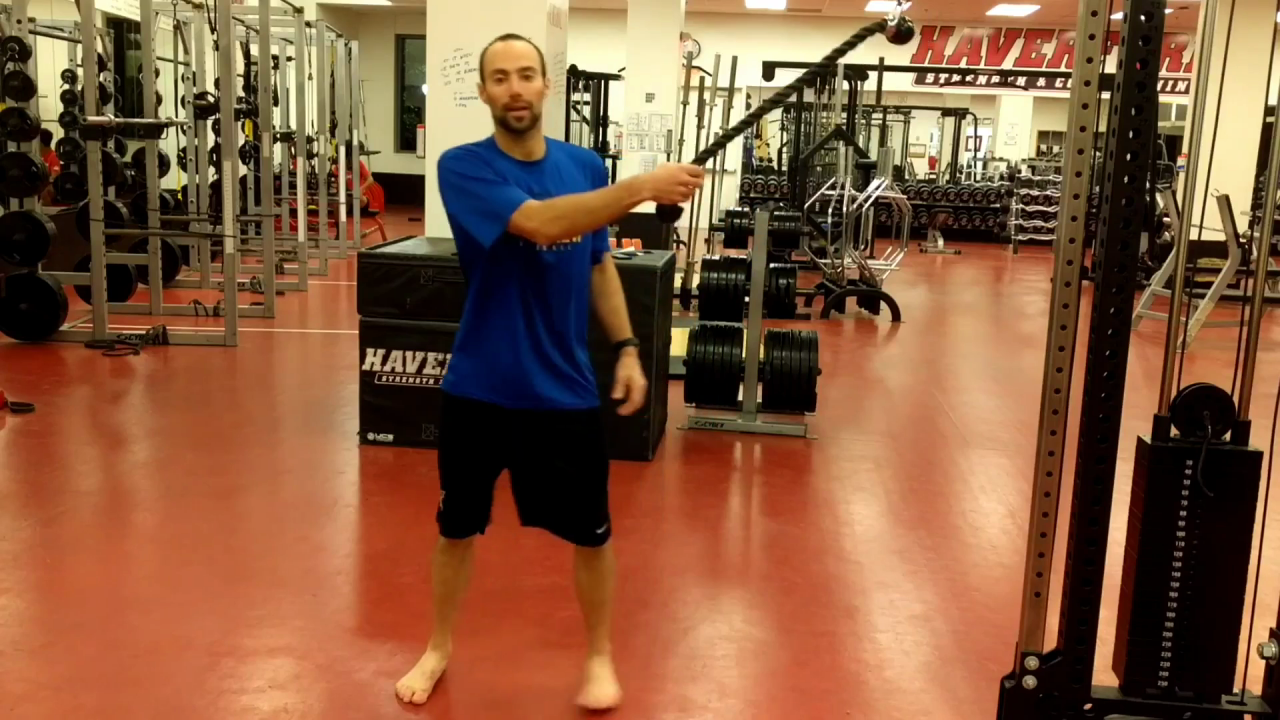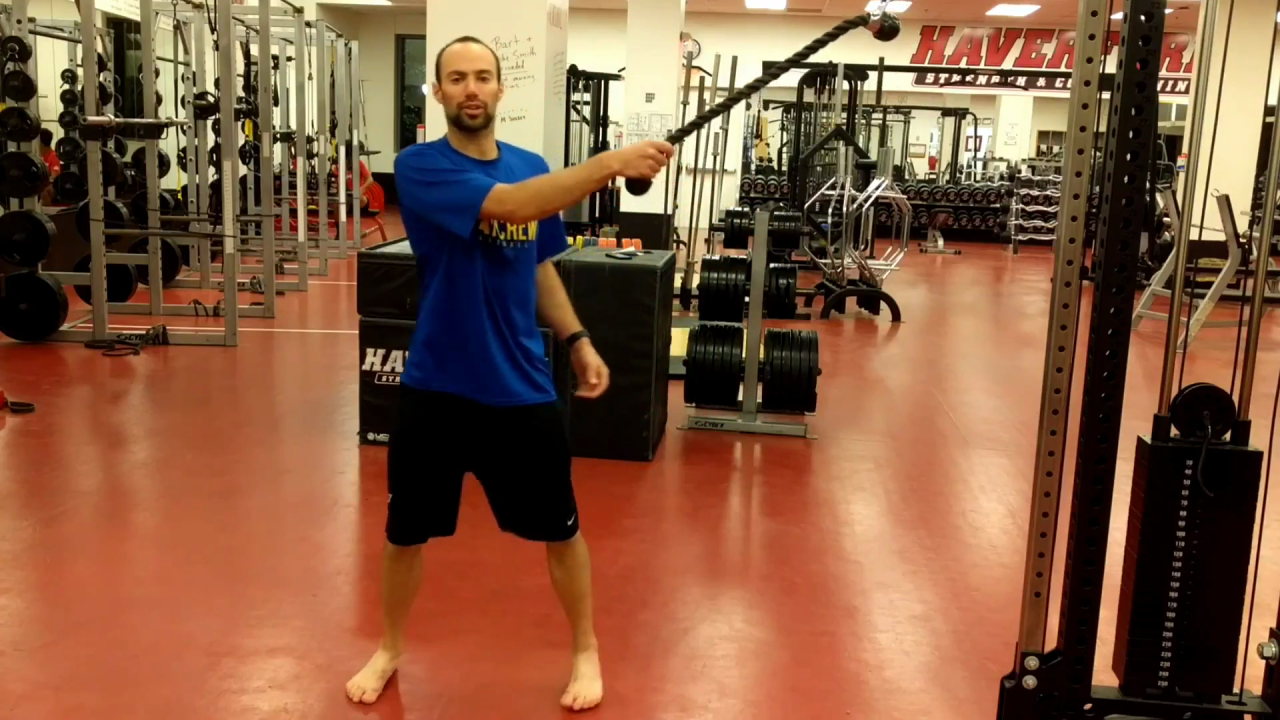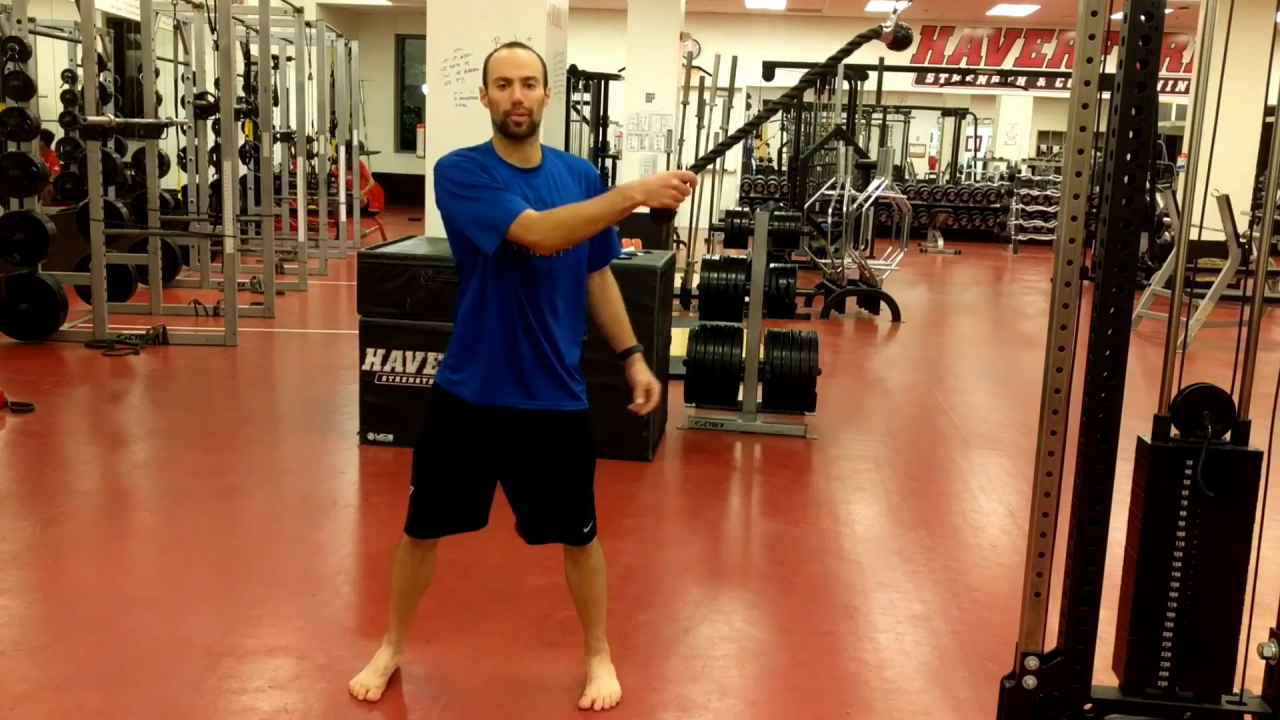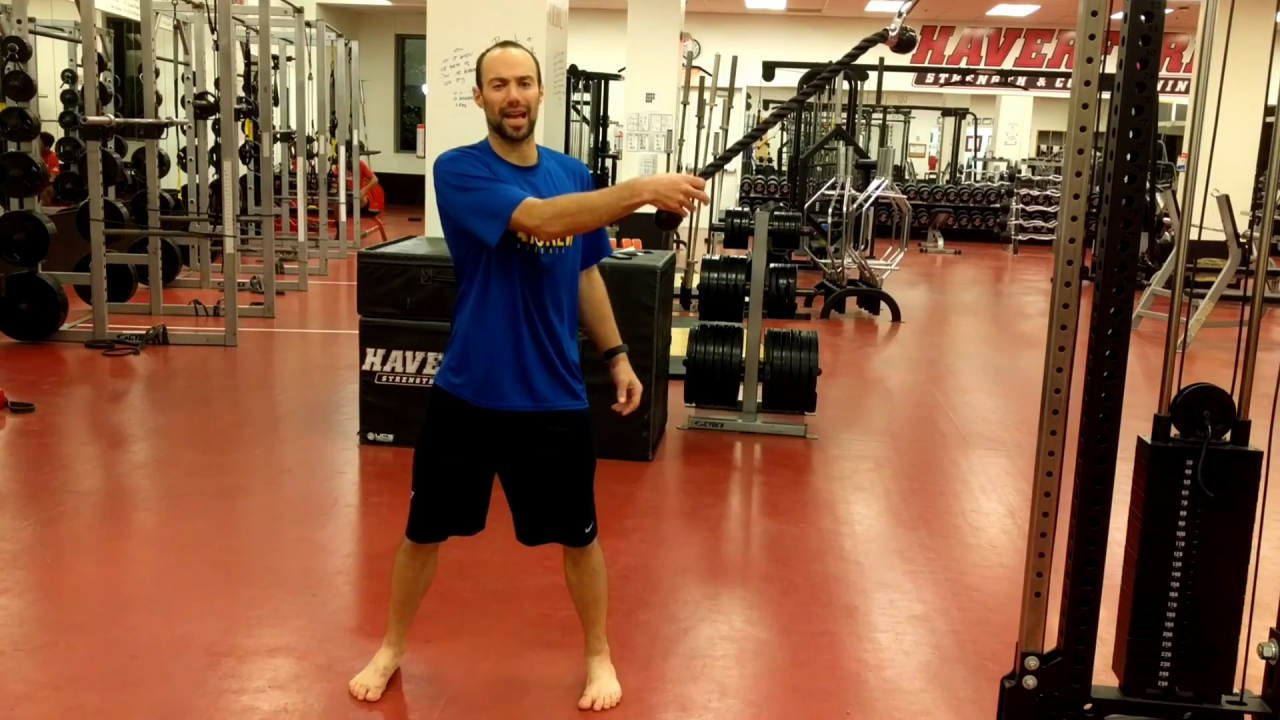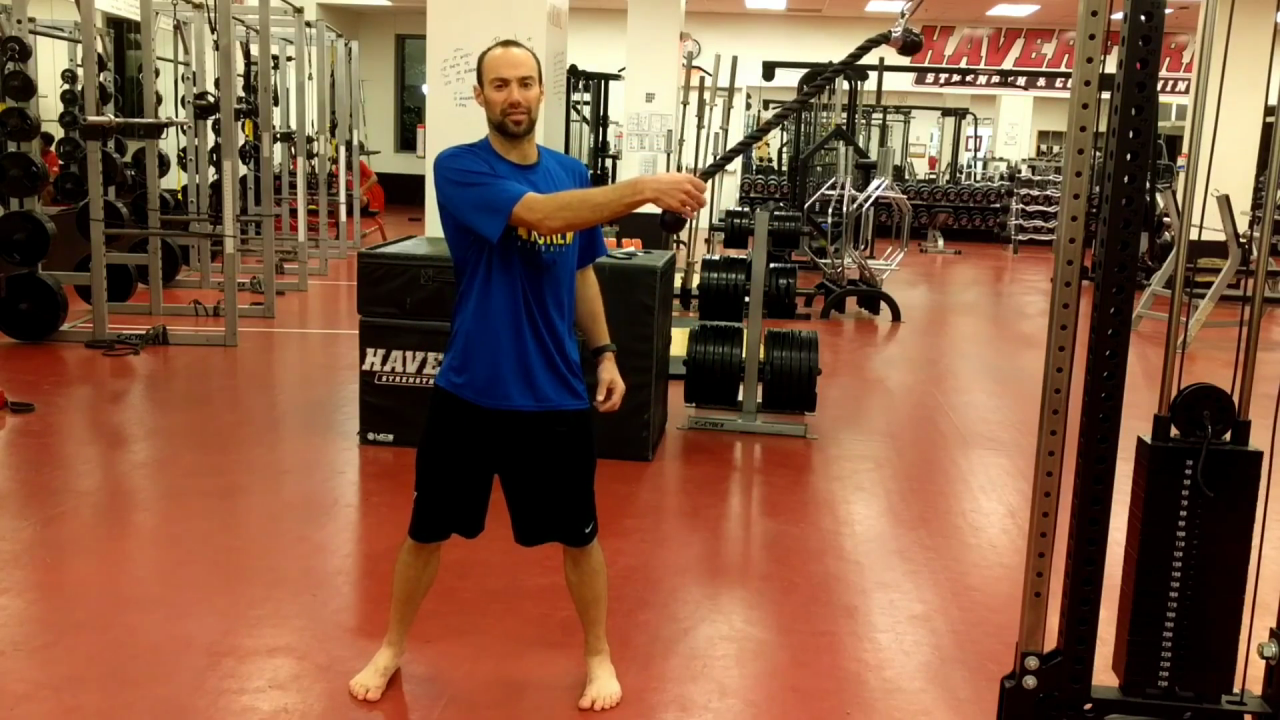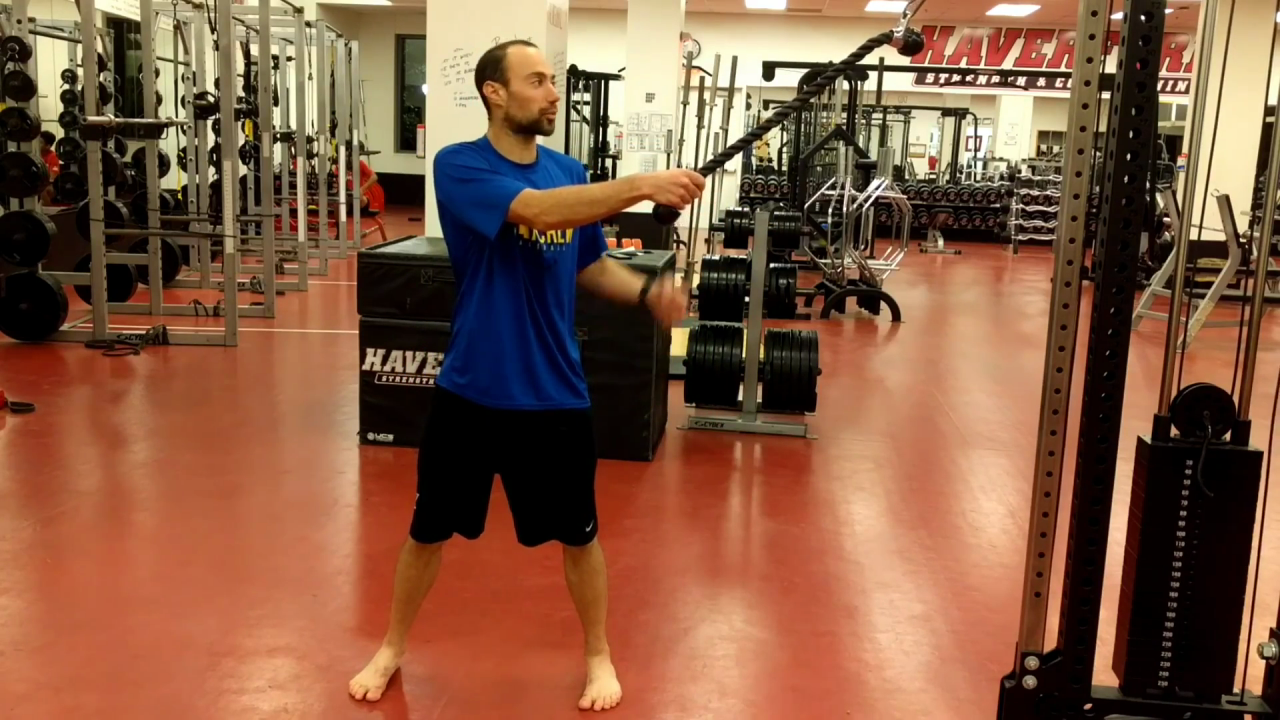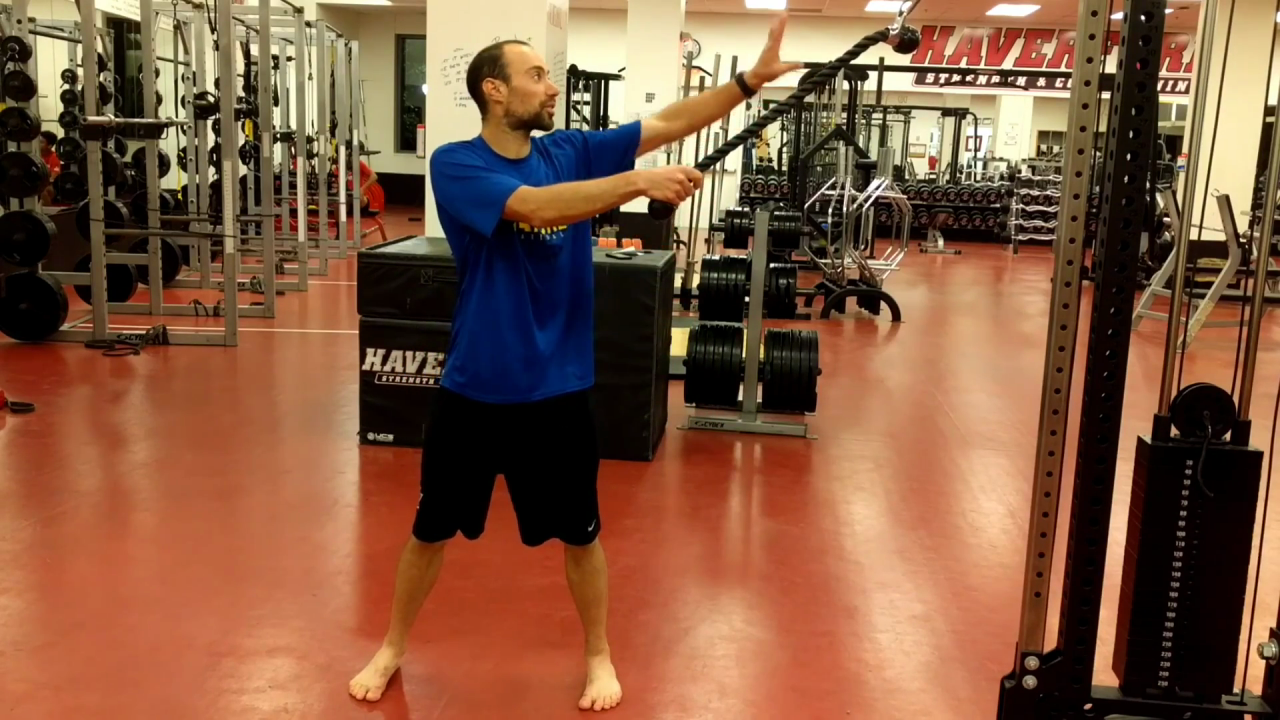
dt=0.7s
person 1, frame 1
left shoulder: (584, 166)
right shoulder: (463, 168)
right elbow: (539, 223)
left wrist: (627, 349)
right wrist: (642, 187)
left hip: (564, 391)
right hip: (480, 389)
left knee: (591, 534)
right knee: (455, 528)
left ankle: (598, 655)
right ankle: (438, 650)
person 1, frame 2
left shoulder: (532, 166)
right shoulder: (420, 166)
right elbow: (510, 204)
left wrist: (577, 340)
right wrist: (612, 163)
left hip: (523, 388)
right hip: (438, 387)
left knee: (560, 528)
right knee: (405, 532)
left ankle: (586, 652)
right ankle: (389, 650)
person 1, frame 3
left shoulder: (580, 176)
right shoulder: (460, 172)
left elbow: (597, 276)
right elbow: (536, 233)
left wrist: (633, 357)
right wrist: (637, 192)
left hip: (554, 398)
right hip: (466, 392)
left knee: (579, 535)
right knee: (423, 528)
left ankle: (599, 655)
right ankle: (391, 649)
person 1, frame 4
left shoulder: (572, 174)
right shoulder: (458, 170)
right elbow: (537, 217)
left wrist: (616, 354)
right wrist: (644, 190)
left hip: (554, 397)
right hip: (467, 393)
left knee: (578, 535)
right knee: (424, 531)
left ankle: (598, 654)
right ankle: (390, 650)
person 1, frame 5
left shoulder: (572, 173)
right shoulder: (458, 168)
right elbow: (538, 213)
left wrist: (604, 353)
right wrist: (646, 188)
left hip: (555, 395)
right hip: (468, 392)
left knee: (579, 536)
right knee: (427, 531)
left ankle: (598, 655)
right ankle: (391, 649)
person 1, frame 6
left shoulder: (569, 172)
right shoulder: (458, 165)
left elbow: (589, 264)
right elbow: (537, 210)
left wrist: (646, 289)
right wrist: (641, 185)
left hip: (557, 394)
right hip: (472, 392)
left knee: (578, 534)
right knee: (429, 531)
left ankle: (598, 655)
right ankle: (391, 649)
person 1, frame 7
left shoulder: (573, 153)
right shoulder: (455, 164)
left elbow: (669, 122)
right elbow: (533, 207)
left wrist: (753, 78)
right wrist: (640, 182)
left hip: (558, 392)
right hip: (474, 391)
left knee: (580, 534)
right knee: (432, 529)
left ankle: (598, 655)
right ankle: (391, 649)
